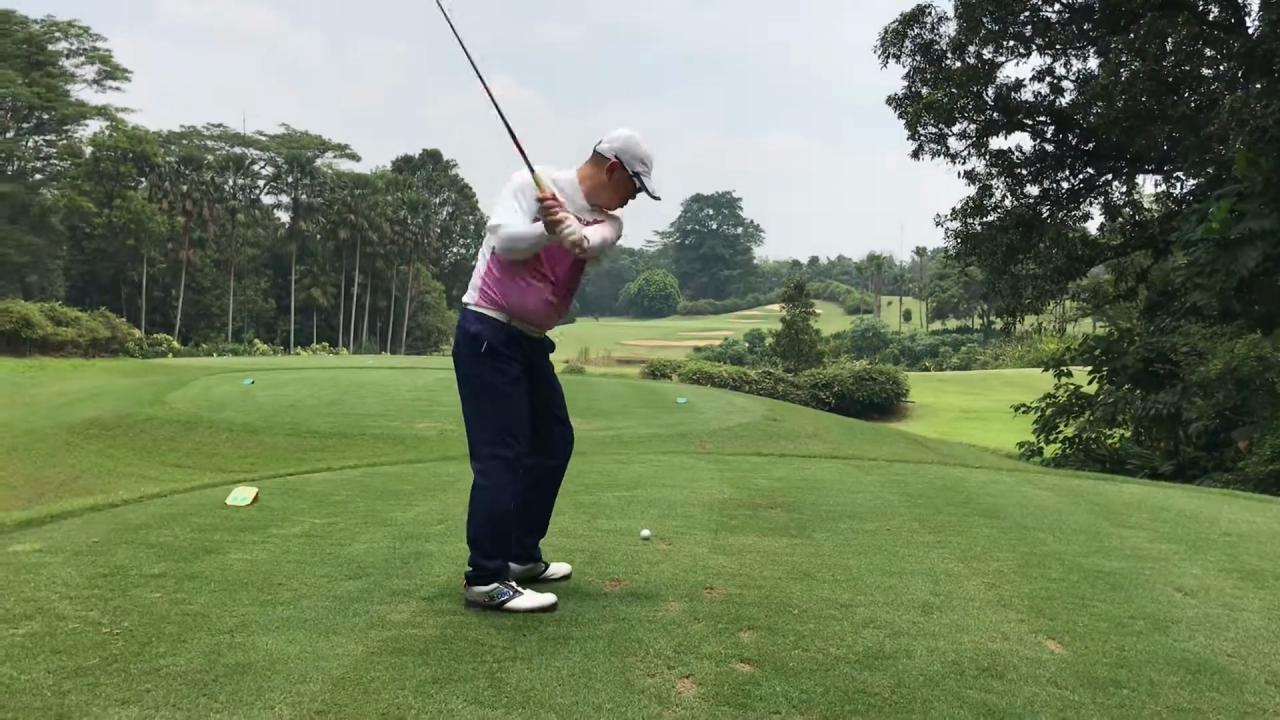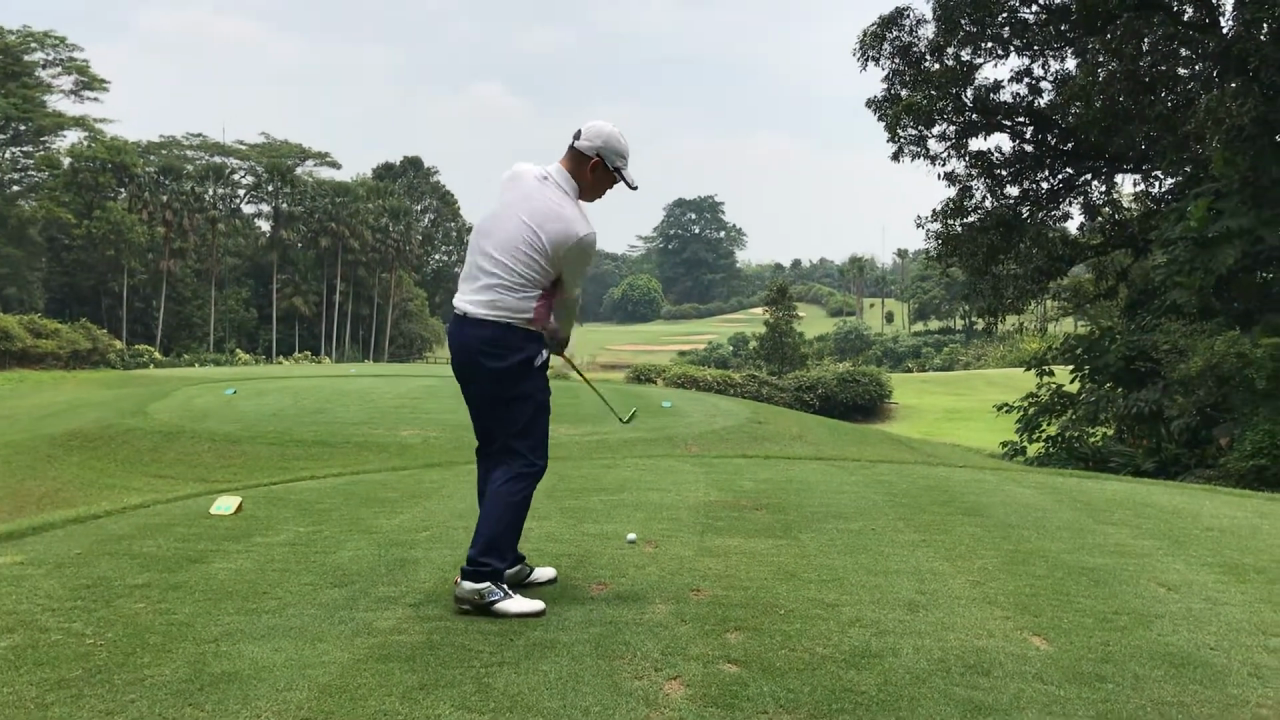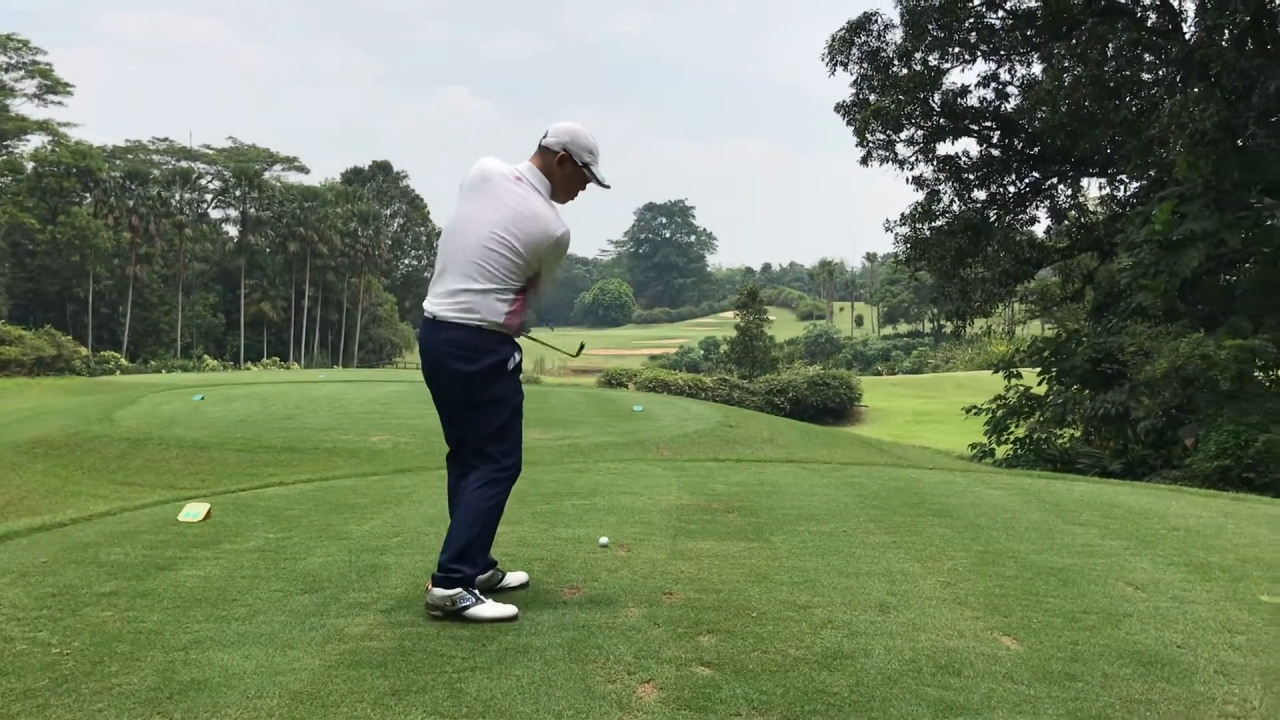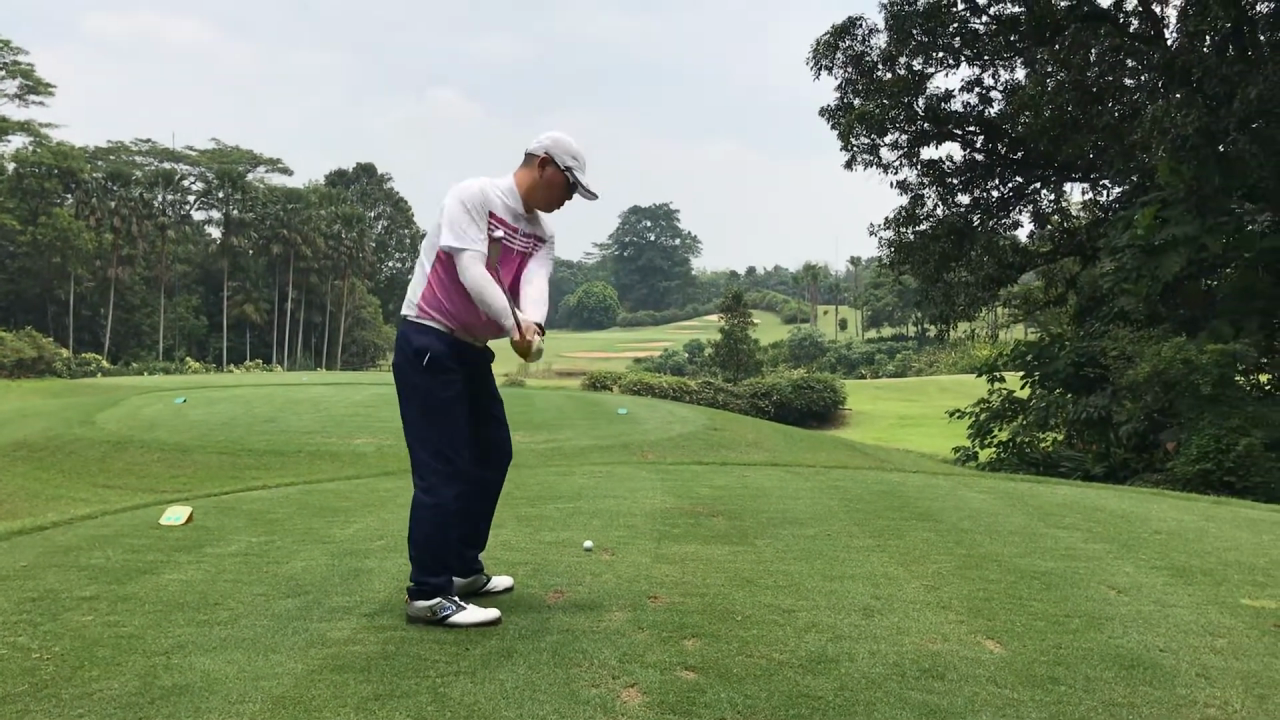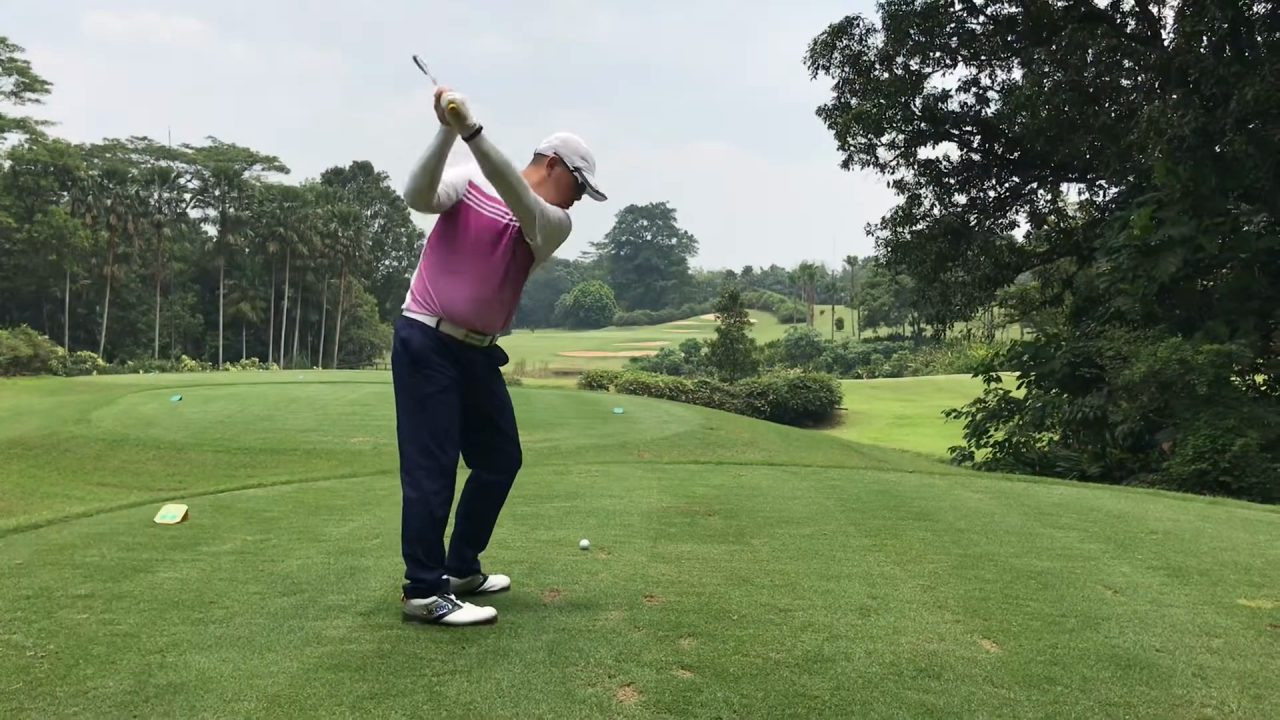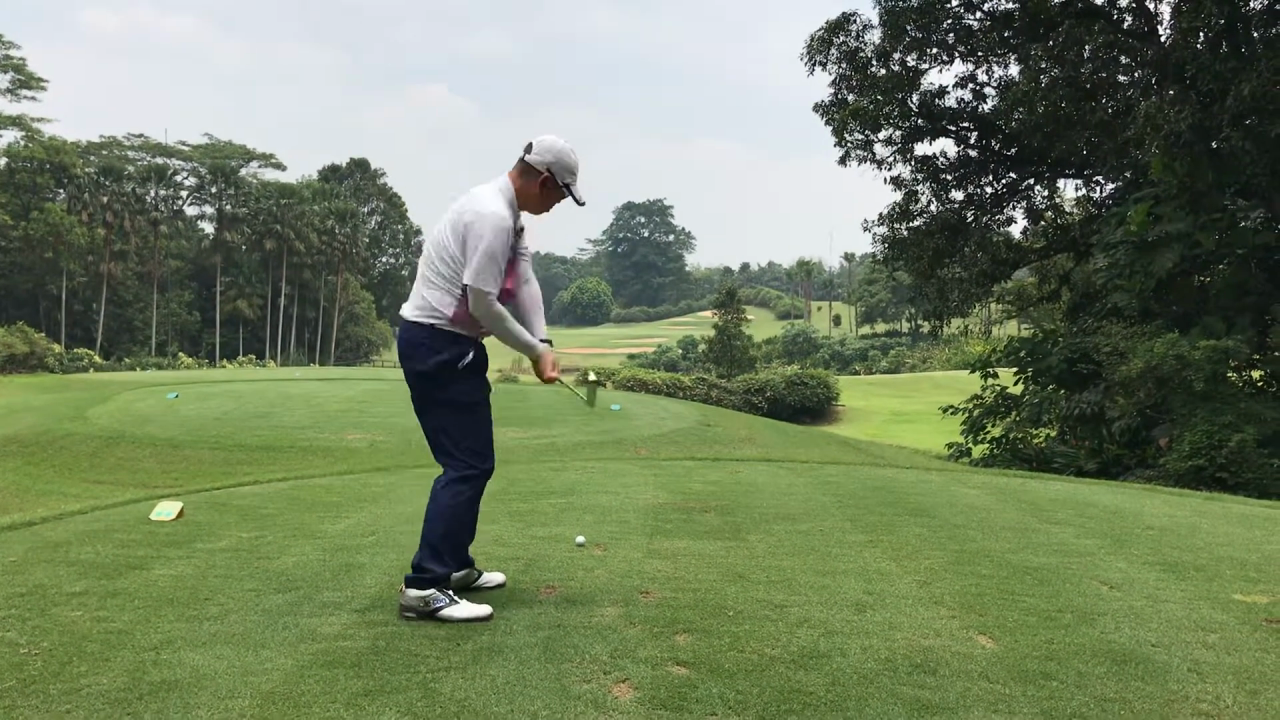
dt=0.4s
person 1, frame 1
left shoulder: (607, 223)
right shoulder: (529, 188)
left elbow: (592, 239)
right elbow: (504, 243)
left wrist: (574, 235)
right wrist: (546, 229)
left hip: (529, 342)
right hip: (488, 335)
left knee: (552, 446)
right knee: (502, 456)
left ankle: (520, 556)
right ankle: (485, 579)
person 1, frame 2
left shoulder: (518, 176)
right shoulder: (577, 232)
right elbow: (567, 302)
left wrist: (546, 329)
right wrist: (560, 336)
left hip: (468, 329)
right hip: (508, 343)
left knee: (500, 451)
right knee: (523, 458)
left ankle: (503, 560)
right ankle: (479, 578)
person 1, frame 3
left shoulder: (485, 172)
right shoulder: (553, 231)
left hip: (435, 333)
right hip: (481, 346)
left knee: (467, 456)
right knee: (497, 464)
left ankle: (474, 566)
right ankle: (450, 583)
person 1, frame 4
left shoulder: (543, 236)
right shoulder: (474, 195)
left elbow: (534, 285)
right elbow: (470, 270)
left wrist: (531, 325)
right wrist: (510, 324)
left hip: (468, 352)
right hip: (428, 345)
left knee: (492, 457)
right knee: (442, 468)
left ankle: (461, 570)
right ankle: (428, 593)
person 1, frame 5
left shoulder: (553, 224)
right shoulder: (467, 182)
left elbow: (517, 200)
right elbow: (417, 198)
left wrist: (472, 131)
right wrist: (447, 132)
left hip: (478, 353)
right hip: (426, 342)
left knee: (500, 460)
right knee: (432, 467)
left ankle: (460, 568)
right ankle: (424, 590)
person 1, frame 6
left shoulder: (509, 220)
right shoulder: (487, 214)
left elbow: (524, 286)
right elbow: (483, 302)
left wrist: (543, 342)
right wrist: (532, 351)
left hip: (451, 347)
right hip: (439, 345)
left knee: (474, 457)
right knee: (468, 462)
left ankle: (452, 564)
right ankle: (424, 585)
